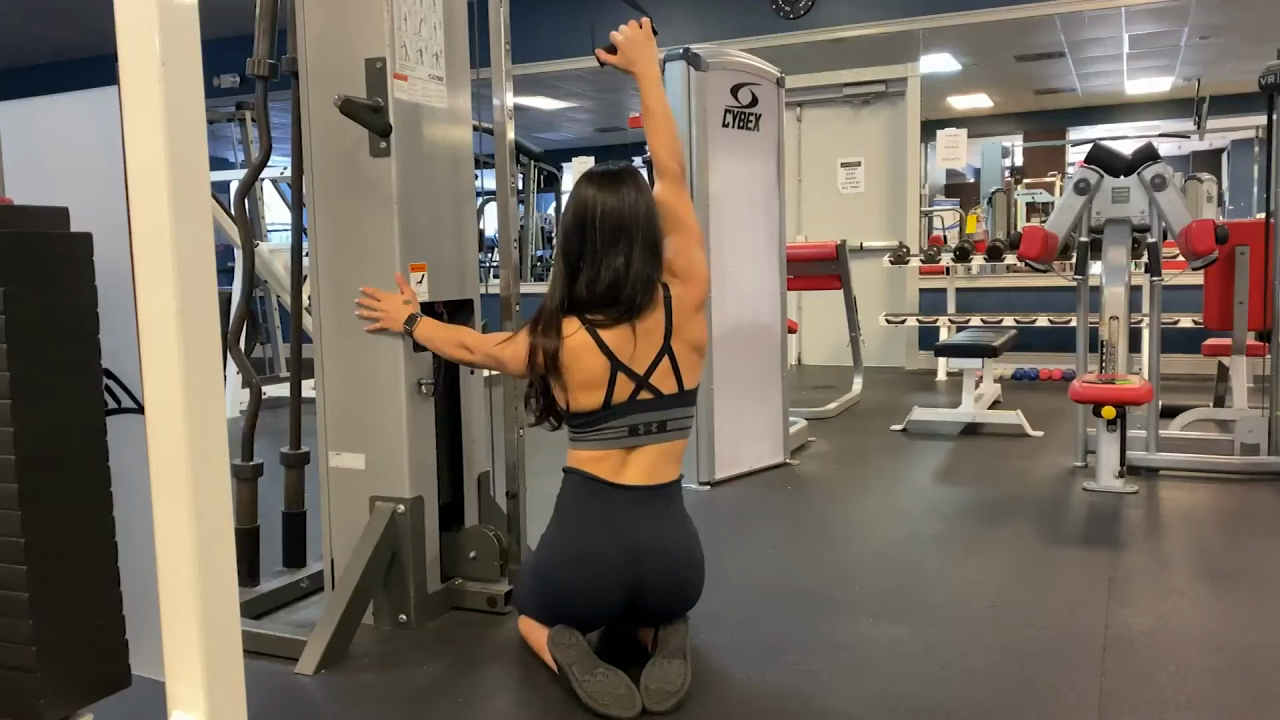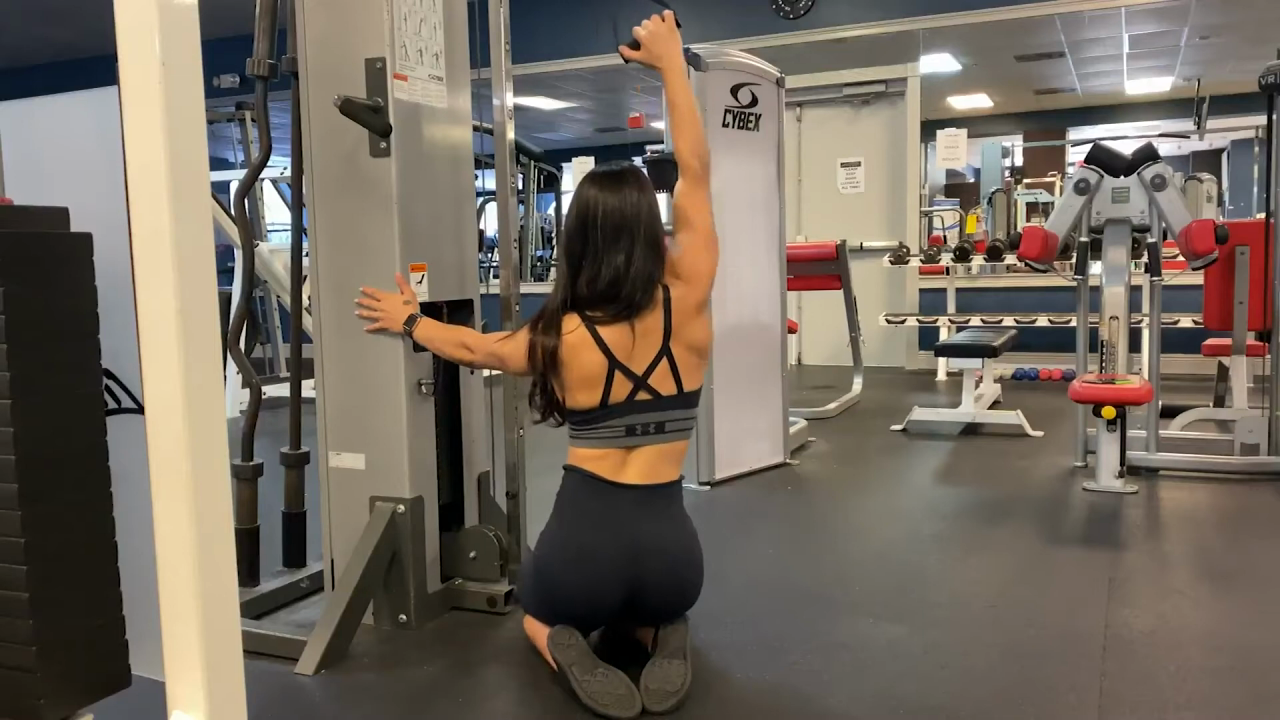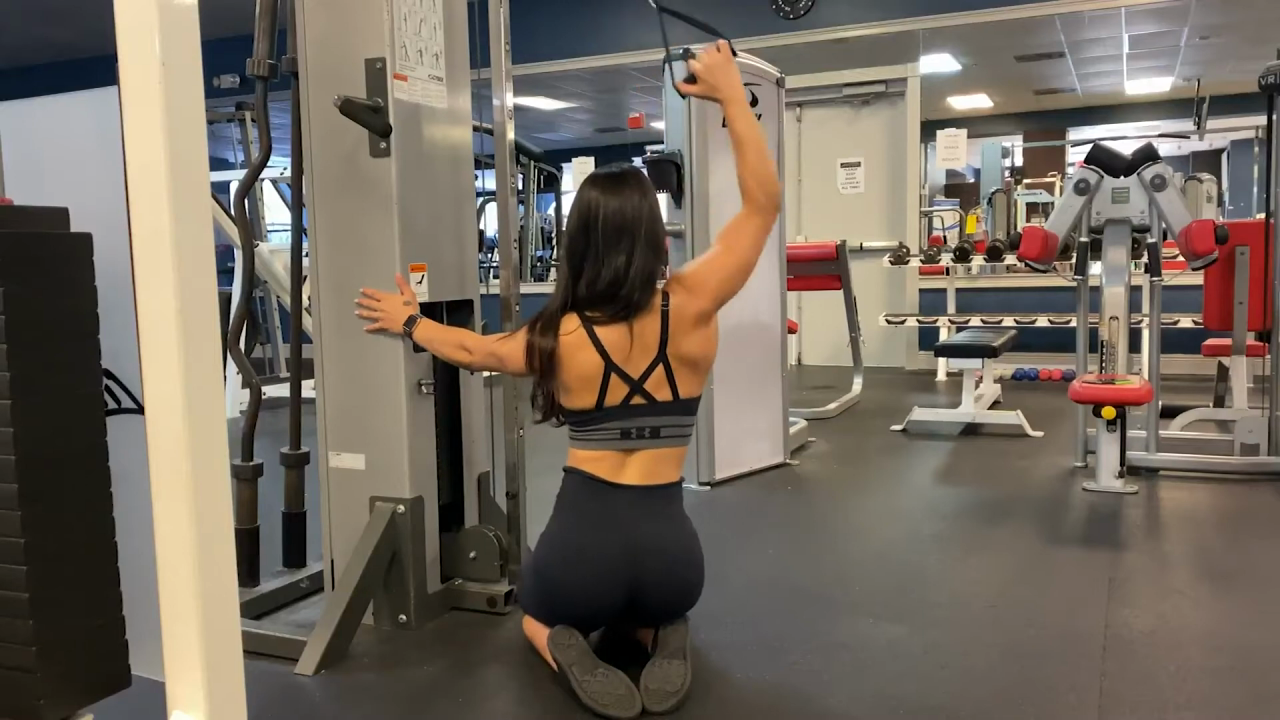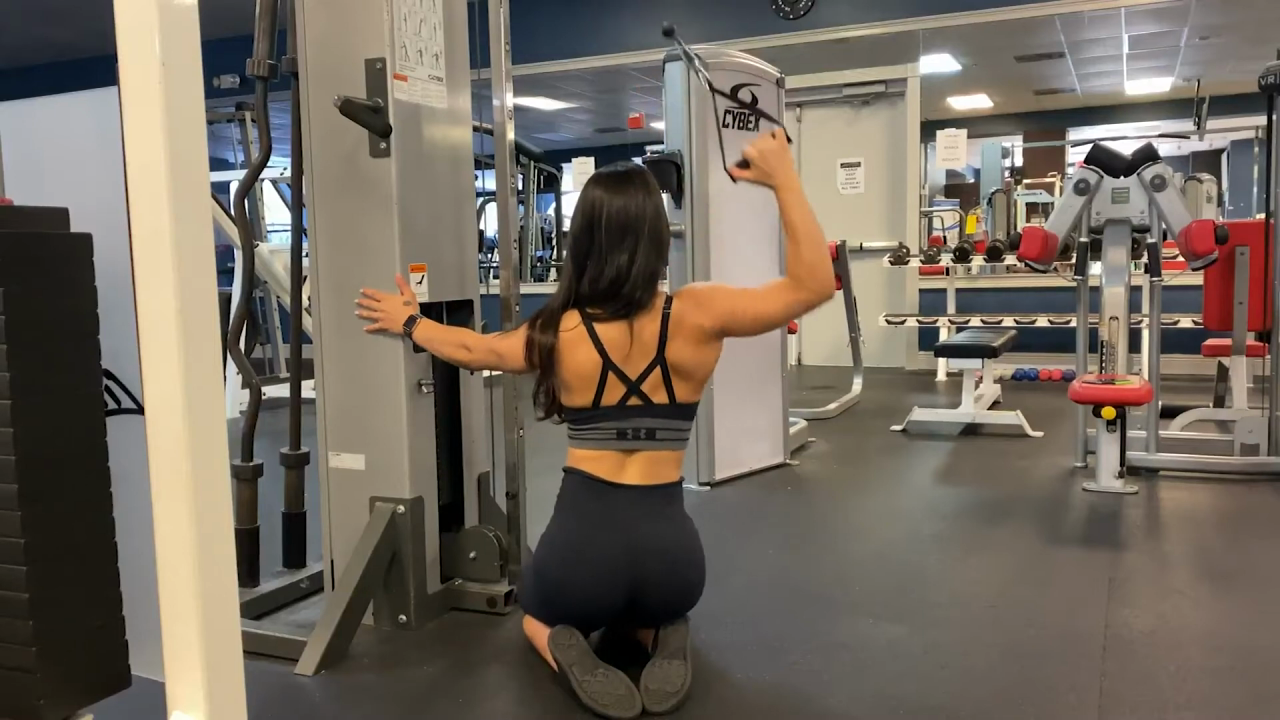
dt=0.3s
person 1, frame 1
left shoulder: (558, 340)
right shoulder: (684, 304)
left elbow: (476, 348)
right elbow: (671, 175)
left wrist: (409, 320)
right wrist: (645, 66)
left hip: (583, 543)
right hip: (668, 548)
left knee: (534, 610)
right knee: (653, 601)
left ankle: (564, 653)
right ankle: (660, 637)
person 1, frame 2
left shoulder: (558, 337)
right shoulder: (686, 305)
left elbow: (475, 348)
right elbow: (694, 173)
left wrist: (409, 321)
right wrist: (670, 61)
left hip: (581, 543)
right hip: (668, 547)
left knee: (540, 609)
right knee: (652, 599)
left ankle: (567, 652)
right ankle: (660, 637)
person 1, frame 3
left shoulder: (556, 334)
right shoulder: (691, 308)
left elbow: (472, 351)
right elbow: (763, 204)
left wrist: (409, 322)
right wrist: (729, 95)
left hip: (581, 542)
right hip: (668, 549)
left knee: (537, 611)
right knee: (651, 600)
left ankle: (566, 653)
right ankle: (661, 637)
person 1, frame 4
left shoulder: (558, 333)
right shoulder: (696, 318)
left elbow: (472, 347)
right elbow: (814, 283)
left wrist: (409, 321)
right wrist: (783, 179)
left hip: (580, 543)
right hip: (669, 549)
left knee: (539, 609)
right knee: (649, 599)
left ankle: (566, 651)
right ankle: (662, 637)
